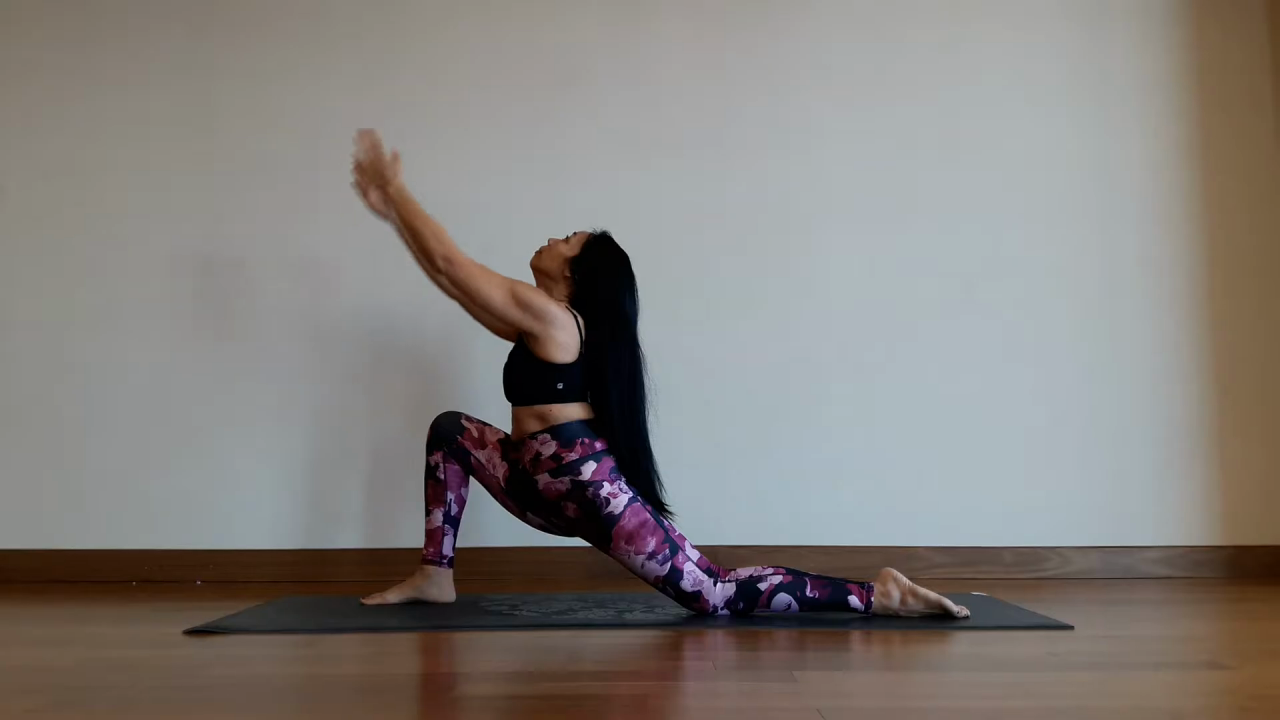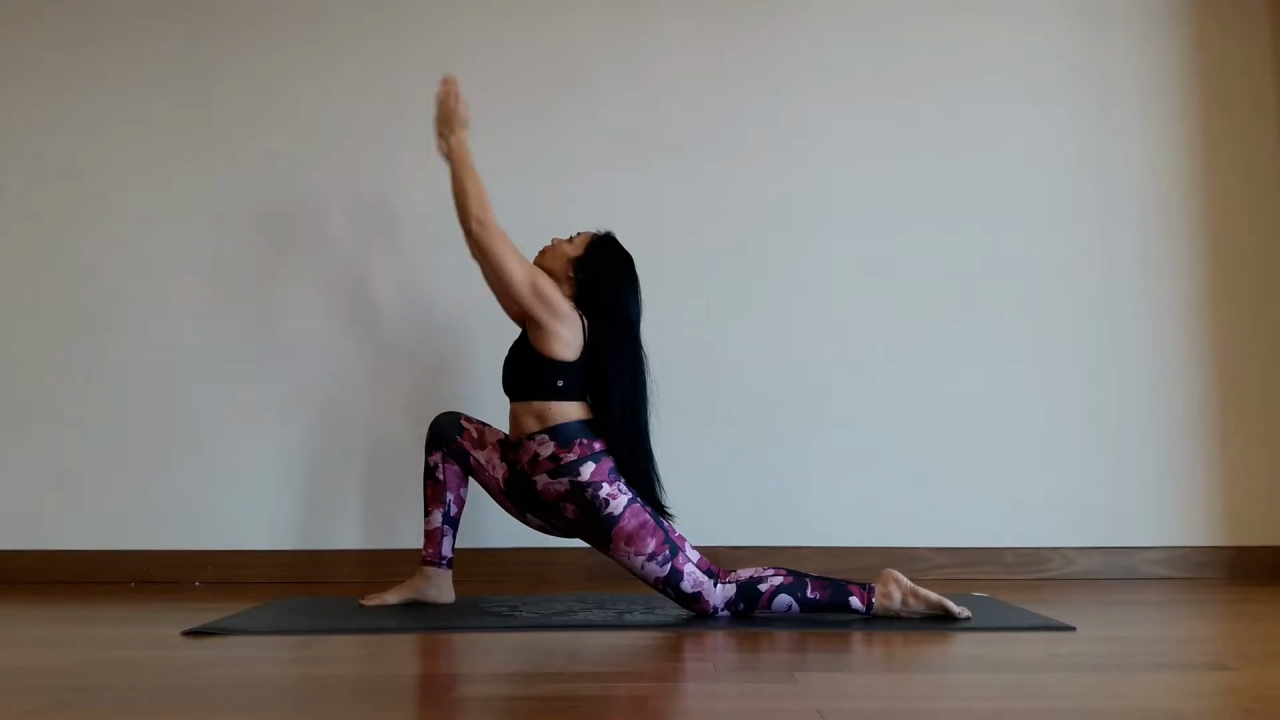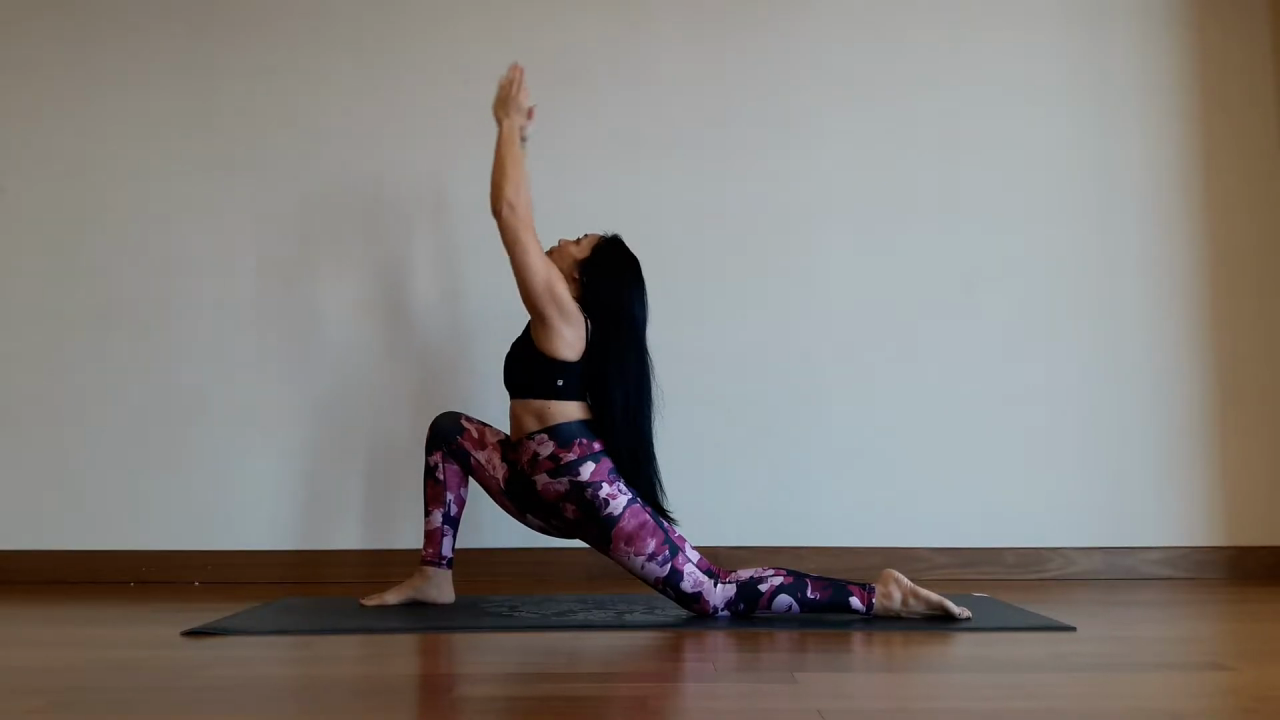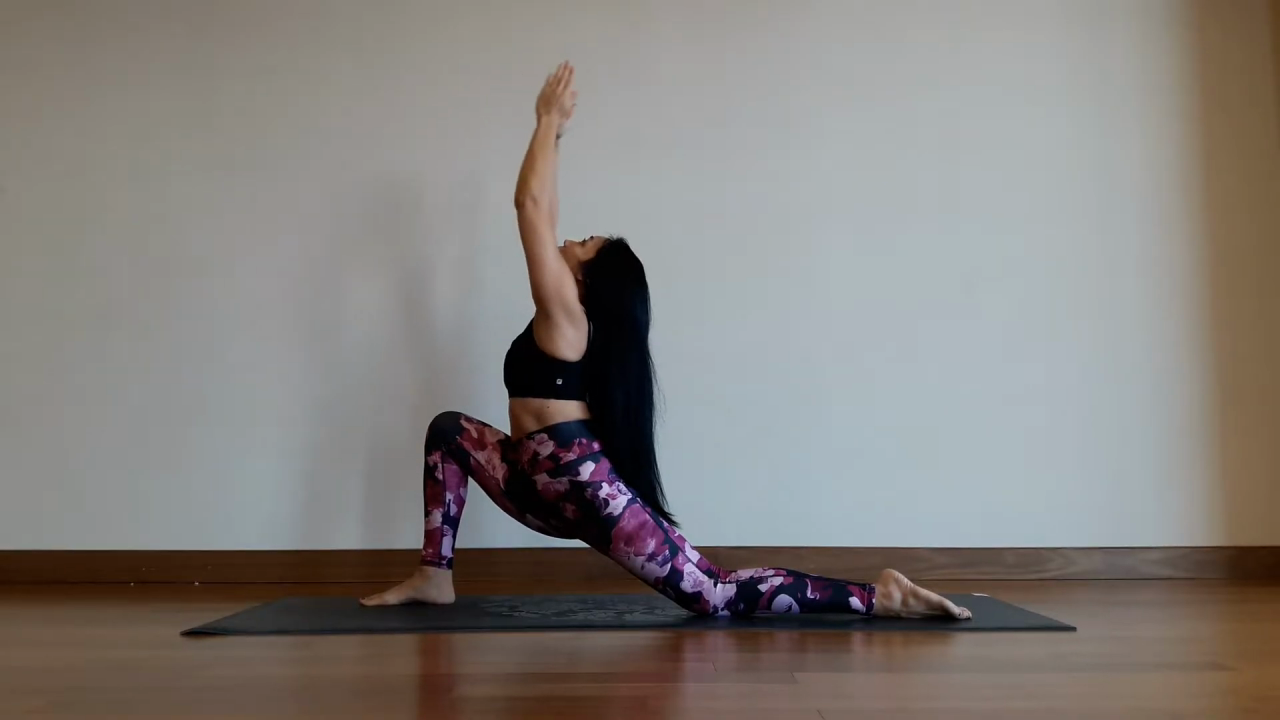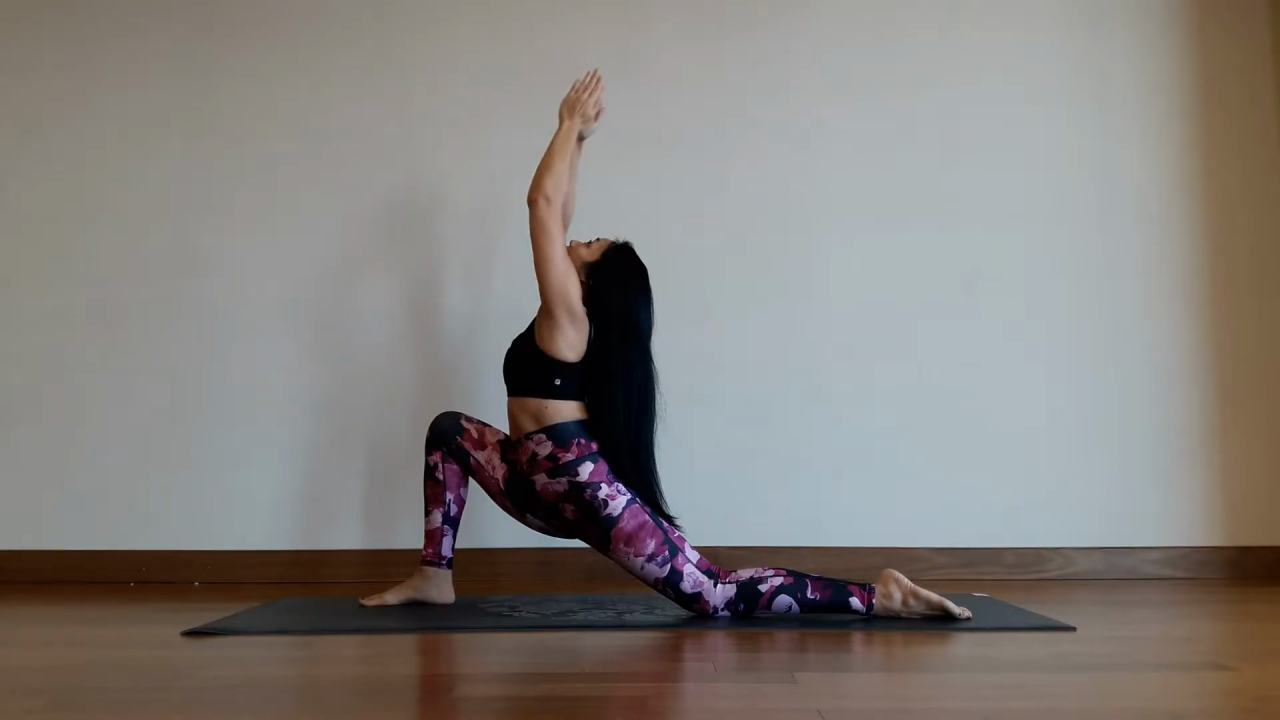
dt=0.3s
person 1, frame 1
left shoulder: (547, 314)
right shoulder: (538, 323)
left elbow: (450, 262)
right elbow: (453, 275)
left wrist: (394, 186)
right wrist: (393, 210)
left hip: (588, 485)
right hip: (556, 486)
left knee: (714, 593)
right knee: (449, 430)
left ankle: (879, 595)
right ankle: (435, 576)
person 1, frame 2
left shoulder: (552, 310)
right shoulder: (545, 317)
left elbow: (481, 224)
right elbow: (483, 244)
left wrist: (458, 139)
right wrist: (454, 151)
left hip: (583, 484)
right hip: (551, 484)
left knee: (713, 594)
right knee: (449, 430)
left ankle: (880, 596)
right ankle: (434, 577)
person 1, frame 3
left shoulder: (560, 310)
right shoulder: (560, 316)
left elbow: (508, 210)
right elbow: (515, 218)
left wrist: (509, 127)
right wrist: (514, 135)
left hip: (584, 482)
right hip: (551, 484)
left knee: (713, 594)
right knee: (449, 430)
left ankle: (879, 596)
right ankle: (434, 577)
person 1, frame 4
left shoulder: (565, 311)
right shoulder: (565, 317)
left elbow: (529, 204)
right elbow: (540, 216)
left wrist: (549, 124)
right wrist: (550, 131)
left hip: (581, 483)
right hip: (550, 484)
left knee: (712, 593)
right knee: (448, 429)
left ankle: (879, 596)
right ankle: (435, 576)
person 1, frame 5
left shoulder: (567, 311)
right shoulder: (571, 318)
left elbow: (541, 203)
right elbow: (555, 216)
left wrist: (570, 126)
right wrist: (576, 136)
left hip: (581, 484)
right hip: (550, 485)
left knee: (712, 593)
right knee: (450, 429)
left ankle: (879, 596)
right ankle: (435, 576)
